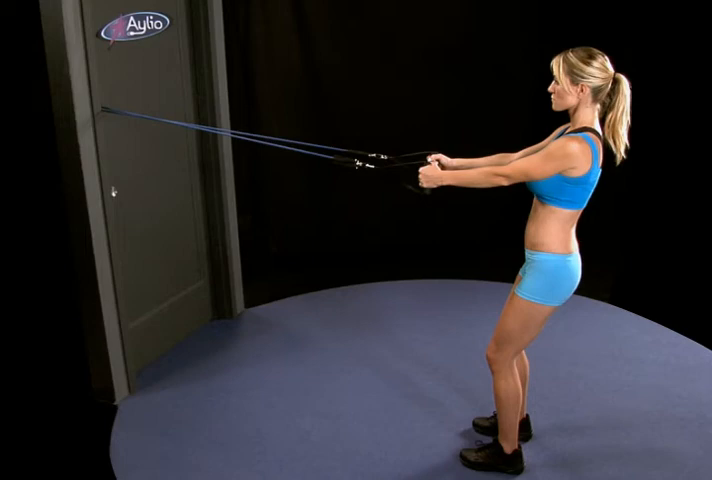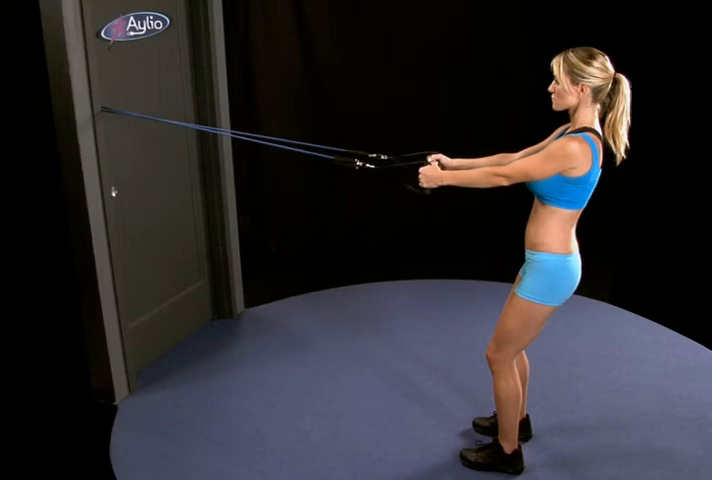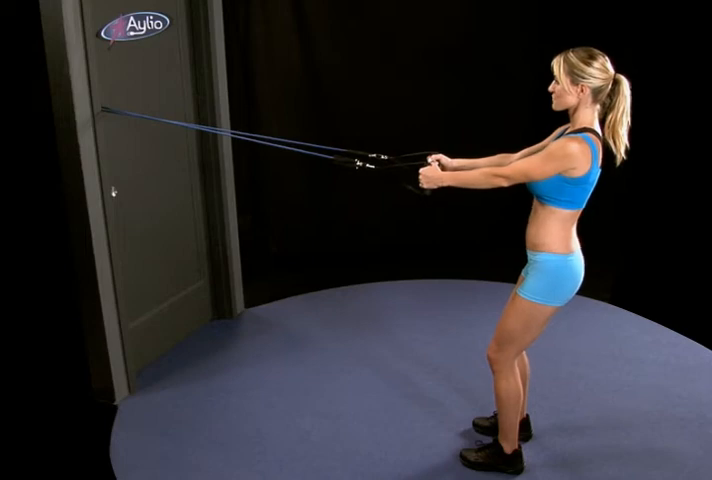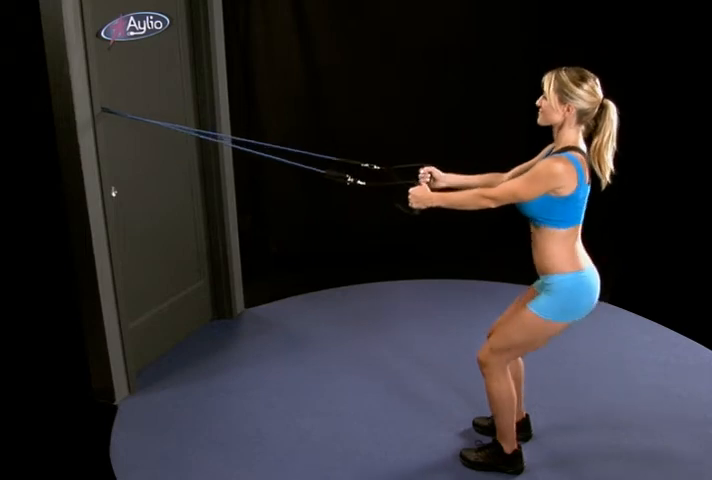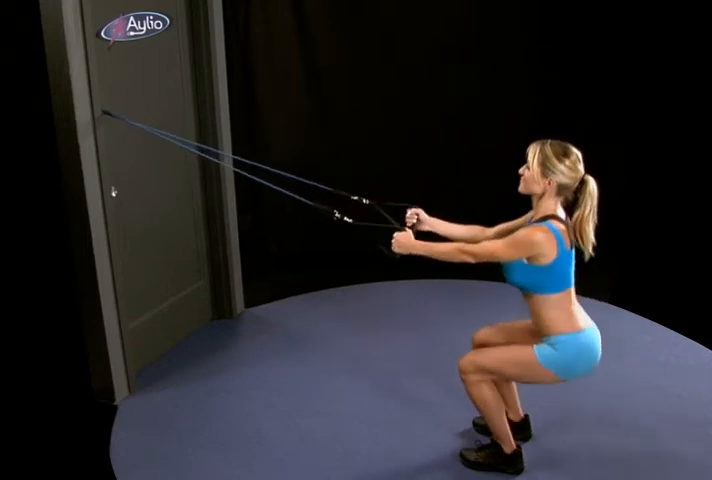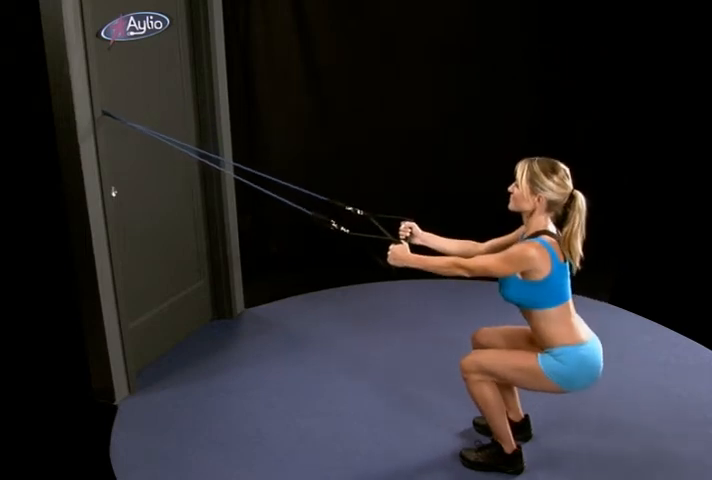
dt=0.5s
person 1, frame 1
left shoulder: (575, 147)
right shoulder: (572, 133)
left elbow: (504, 176)
right elbow: (512, 158)
left wrist: (442, 178)
right wrist: (454, 163)
left hip: (550, 268)
right hip: (546, 261)
left knee: (499, 355)
right knee: (511, 345)
left ankle: (507, 451)
right ankle: (516, 420)
person 1, frame 2
left shoulder: (576, 147)
right shoulder: (573, 134)
left elbow: (503, 176)
right elbow: (514, 158)
left wrist: (443, 178)
right wrist: (456, 163)
left hip: (550, 269)
right hip: (546, 262)
left knee: (499, 355)
right knee: (510, 345)
left ankle: (507, 451)
right ankle: (516, 420)
person 1, frame 3
left shoulder: (575, 147)
right shoulder: (573, 133)
left elbow: (503, 177)
right elbow: (513, 159)
left wrist: (443, 179)
right wrist: (455, 163)
left hip: (552, 268)
right hip: (550, 262)
left knee: (500, 355)
right knee: (511, 345)
left ankle: (507, 452)
right ankle: (516, 420)
person 1, frame 4
left shoulder: (560, 167)
right shoulder: (562, 153)
left elbow: (491, 198)
right elbow: (503, 179)
left wrist: (432, 199)
right wrist: (447, 179)
left hip: (567, 288)
right hip: (563, 280)
left knee: (491, 358)
right knee: (500, 338)
left ankle: (507, 452)
right ankle: (516, 419)
person 1, frame 5
left shoulder: (539, 237)
right shoulder: (545, 218)
left elbow: (471, 254)
right elbow: (486, 234)
left wrist: (414, 246)
right wrist: (431, 223)
left hip: (569, 350)
right hip: (566, 335)
left knee: (470, 366)
right knee: (482, 340)
left ankle: (507, 453)
right ankle: (516, 421)
person 1, frame 6
left shoulder: (532, 252)
right shoulder: (536, 233)
left elbow: (466, 267)
right elbow: (478, 249)
left wrist: (409, 259)
right wrist: (423, 238)
left hip: (572, 361)
right hip: (566, 346)
left knee: (473, 366)
right knee: (482, 340)
left ankle: (507, 452)
right ankle: (516, 421)
